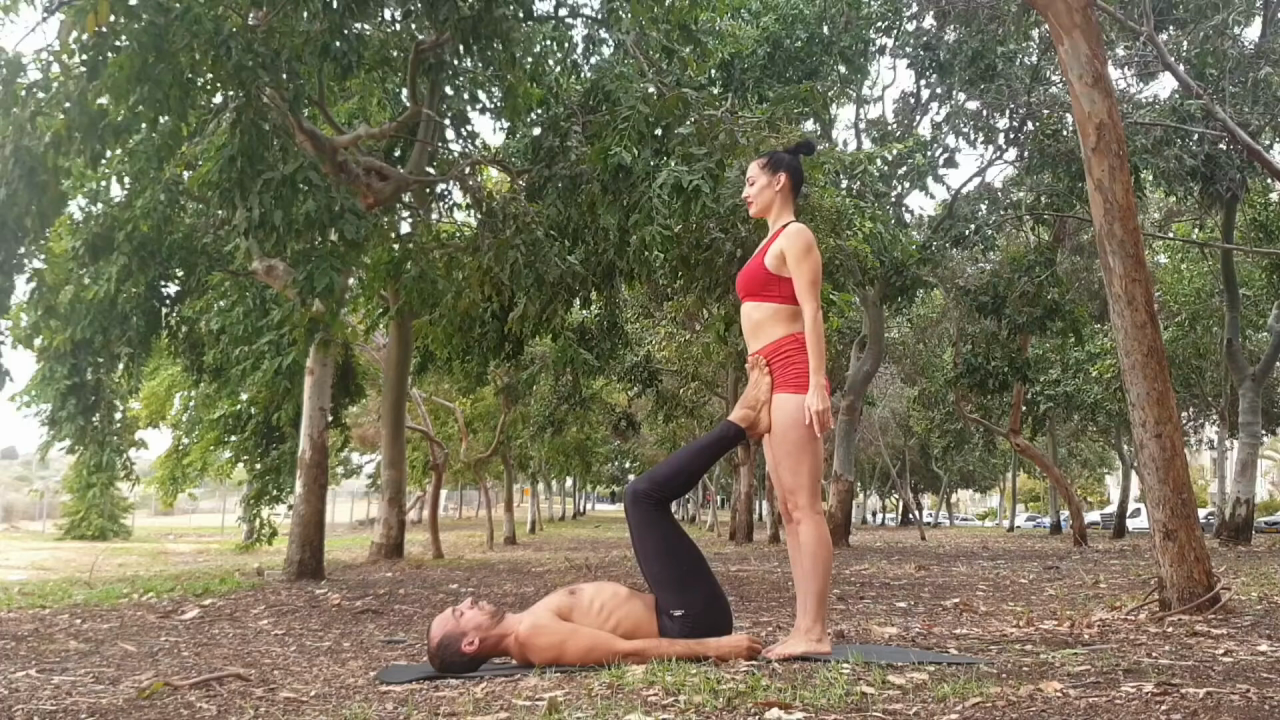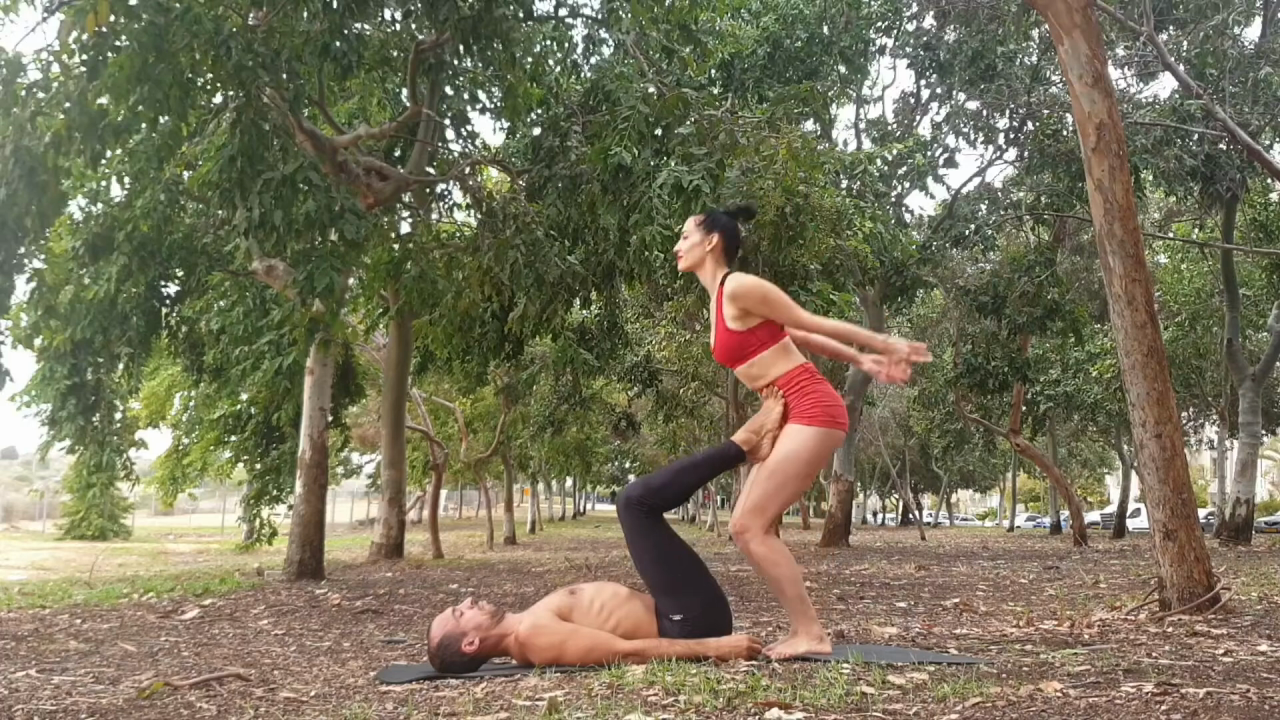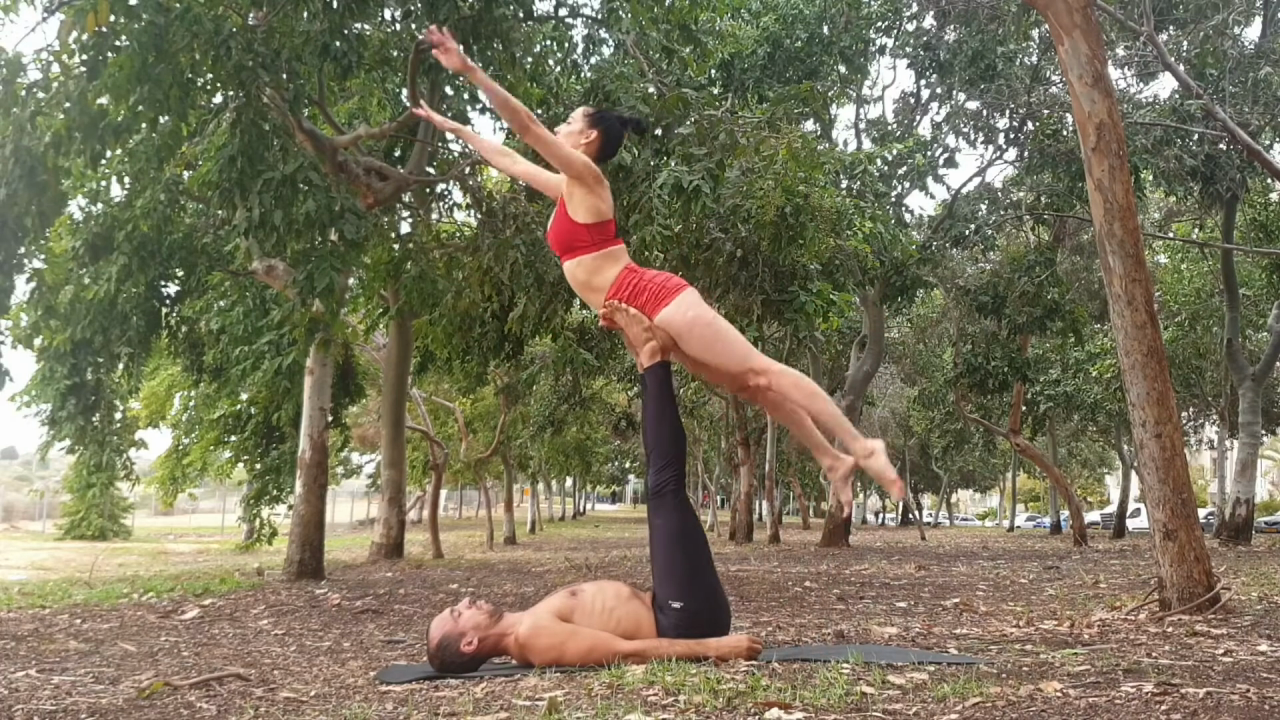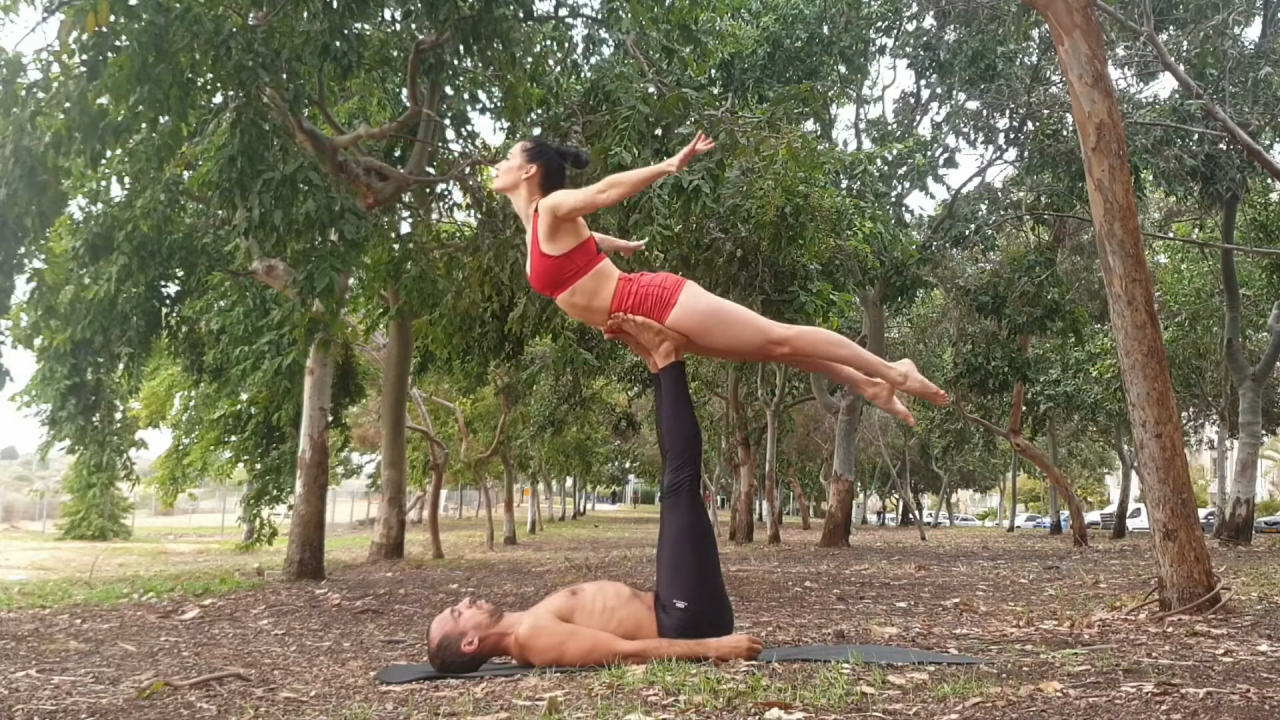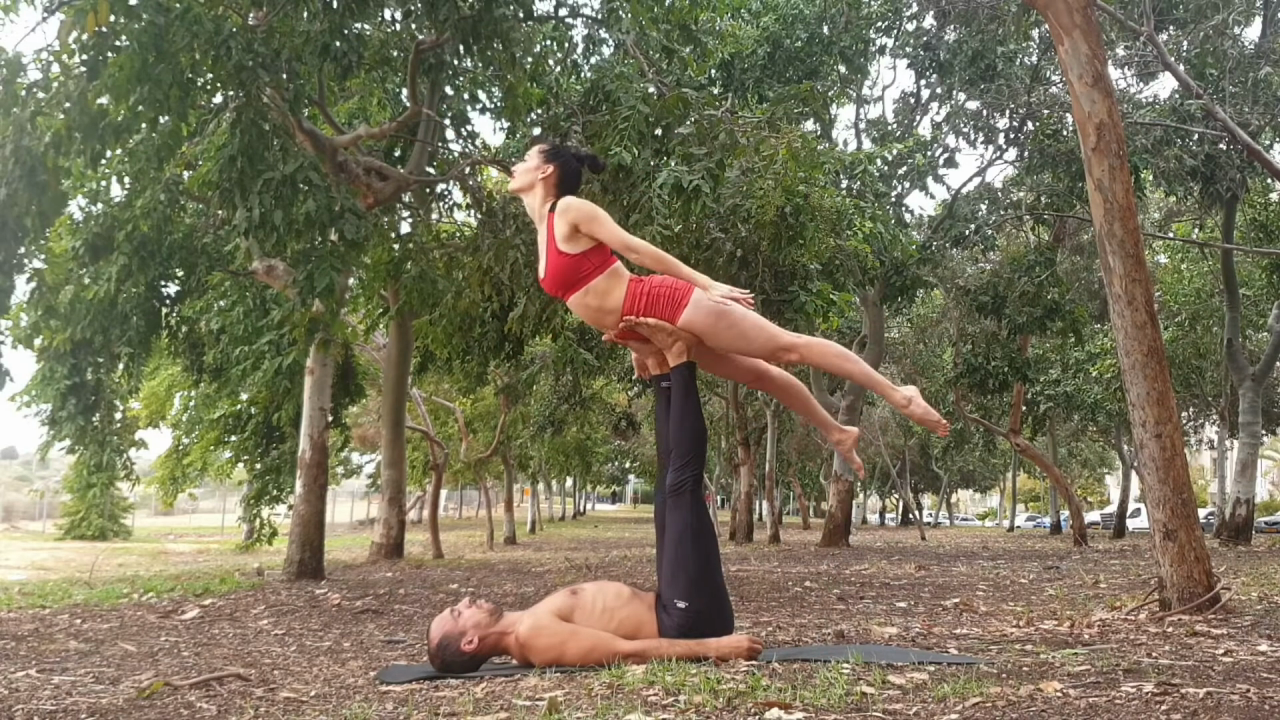
dt=0.7s
person 1, frame 1
left shoulder: (795, 235)
right shoulder: (774, 241)
left elbow: (811, 313)
left wrist: (817, 385)
left hip: (794, 378)
right hip: (777, 381)
left knee: (803, 508)
right knee: (790, 510)
left ankle: (812, 631)
right ankle: (807, 628)
person 1, frame 2
left shoulder: (742, 288)
right shoulder: (720, 299)
left elbow: (812, 323)
right elbow: (795, 336)
left wrist: (882, 344)
right wrist: (862, 361)
left hip: (815, 413)
right hip: (799, 416)
left knee: (747, 526)
right knee: (749, 525)
left ankle: (808, 633)
right ankle: (804, 629)
person 1, frame 3
left shoulder: (584, 177)
right shoulder: (569, 190)
left elbow: (530, 125)
right elbow: (510, 157)
left wrist: (472, 71)
right wrist: (452, 126)
left hip: (656, 300)
right hip: (648, 314)
left knee: (757, 372)
right knee: (748, 382)
left ankle: (860, 446)
right ankle: (832, 459)
person 1, frame 4
left shoulder: (552, 209)
right shoulder: (537, 228)
left elbow: (608, 190)
left wrist: (669, 165)
left hip: (659, 301)
right hip: (649, 321)
left knee: (779, 339)
right knee: (768, 348)
left ankle: (892, 372)
right ankle: (869, 386)
person 1, frame 5
left shoulder: (569, 209)
right shoulder: (545, 235)
left elbow: (637, 248)
left wrist: (707, 284)
right wrist: (634, 347)
left hip: (668, 304)
left knee: (785, 346)
right knee: (755, 372)
left ankle: (898, 395)
right ankle: (836, 431)
person 2, frame 1
left shoulder: (529, 625)
right shoulder: (531, 634)
right elbow: (627, 652)
right wrist: (714, 646)
left hip: (679, 620)
right hip: (689, 622)
left knee: (645, 497)
right knee: (643, 494)
left ankle: (740, 422)
right ankle: (738, 423)
person 2, frame 2
left shoulder: (530, 626)
right shoulder: (531, 634)
right elbow: (627, 651)
right wrist: (714, 646)
left hip: (685, 621)
right hip: (693, 622)
left knee: (637, 501)
right knee: (635, 499)
left ankle: (745, 443)
right ankle: (742, 444)
person 2, frame 3
left shoulder: (530, 625)
right shoulder: (530, 635)
right elbow: (627, 652)
right wrist: (713, 646)
left hip: (676, 617)
right hip: (687, 622)
right knee: (665, 485)
left ankle: (649, 361)
right ankle: (651, 359)
person 2, frame 4
left shoulder: (530, 625)
right shoulder: (531, 636)
right elbow: (628, 652)
right wrist: (712, 647)
left hip: (676, 617)
right hip: (689, 622)
right knee: (680, 486)
left ankle: (661, 363)
right ankle: (665, 358)
person 2, frame 5
left shoulder: (530, 624)
right shoulder: (531, 635)
right elbow: (627, 653)
right wrist: (712, 647)
left hip: (675, 615)
right hip: (688, 624)
right knee: (682, 486)
left ankle: (665, 365)
right ankle: (676, 358)
